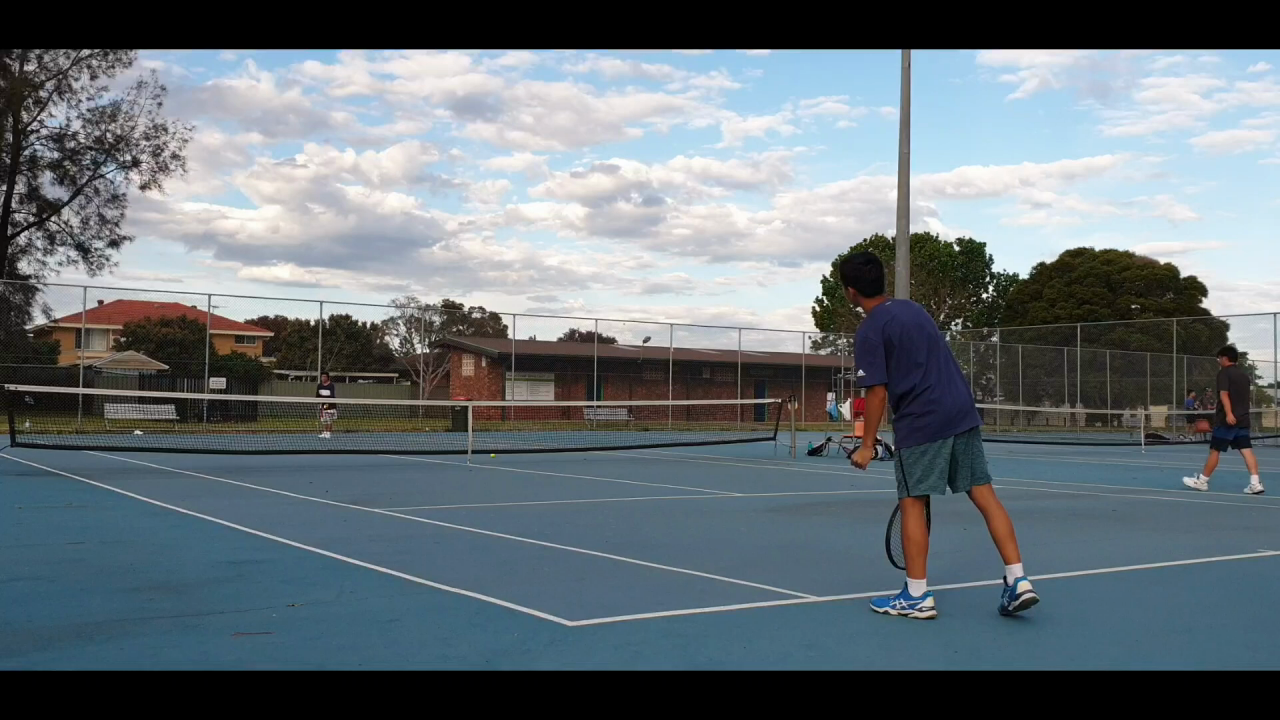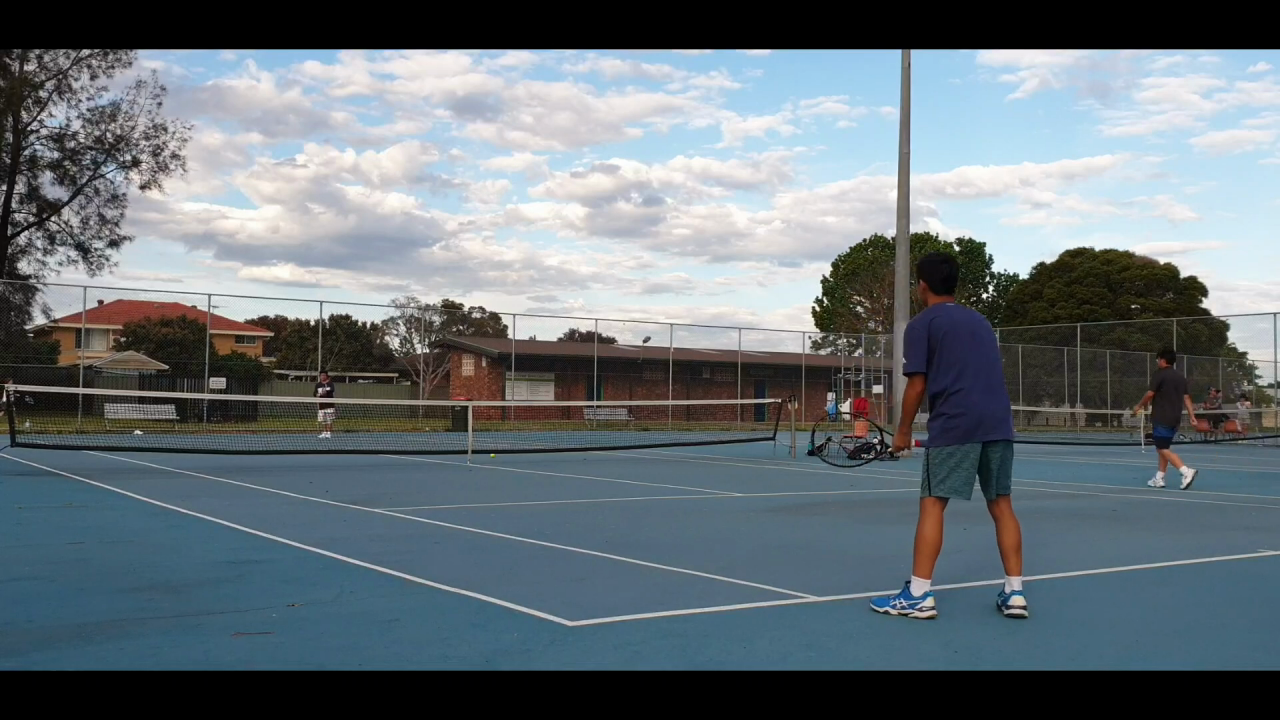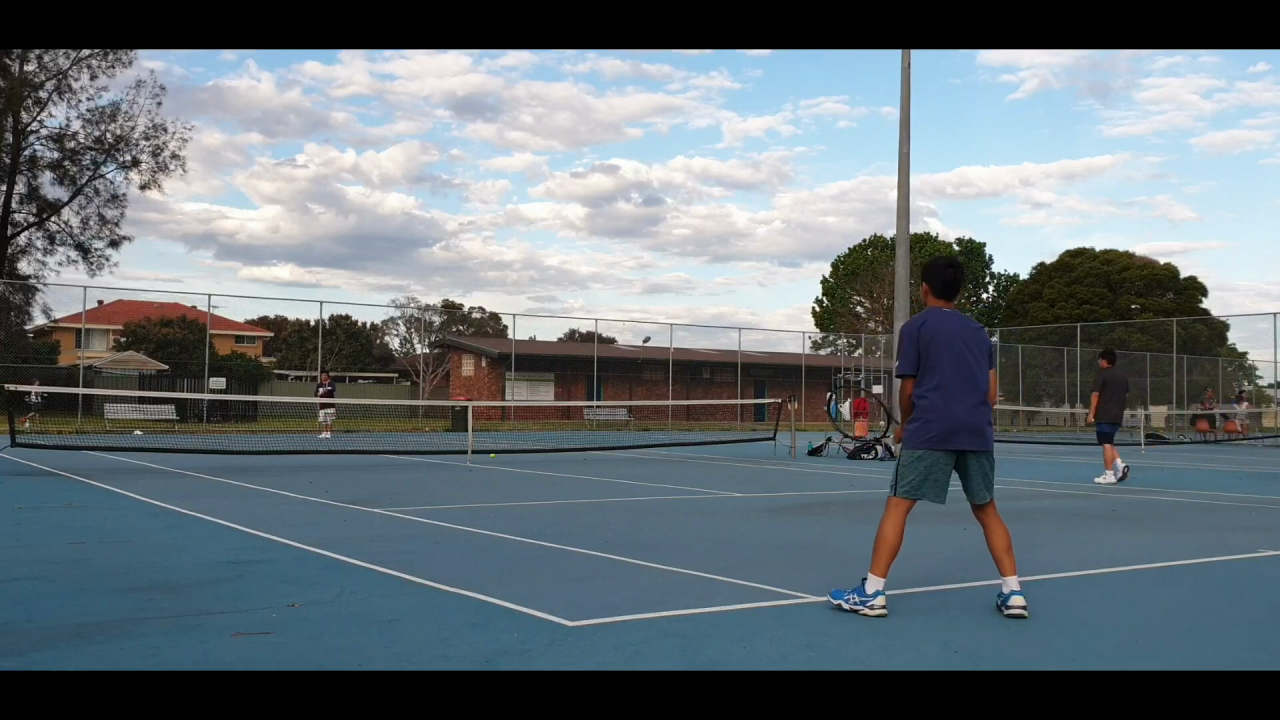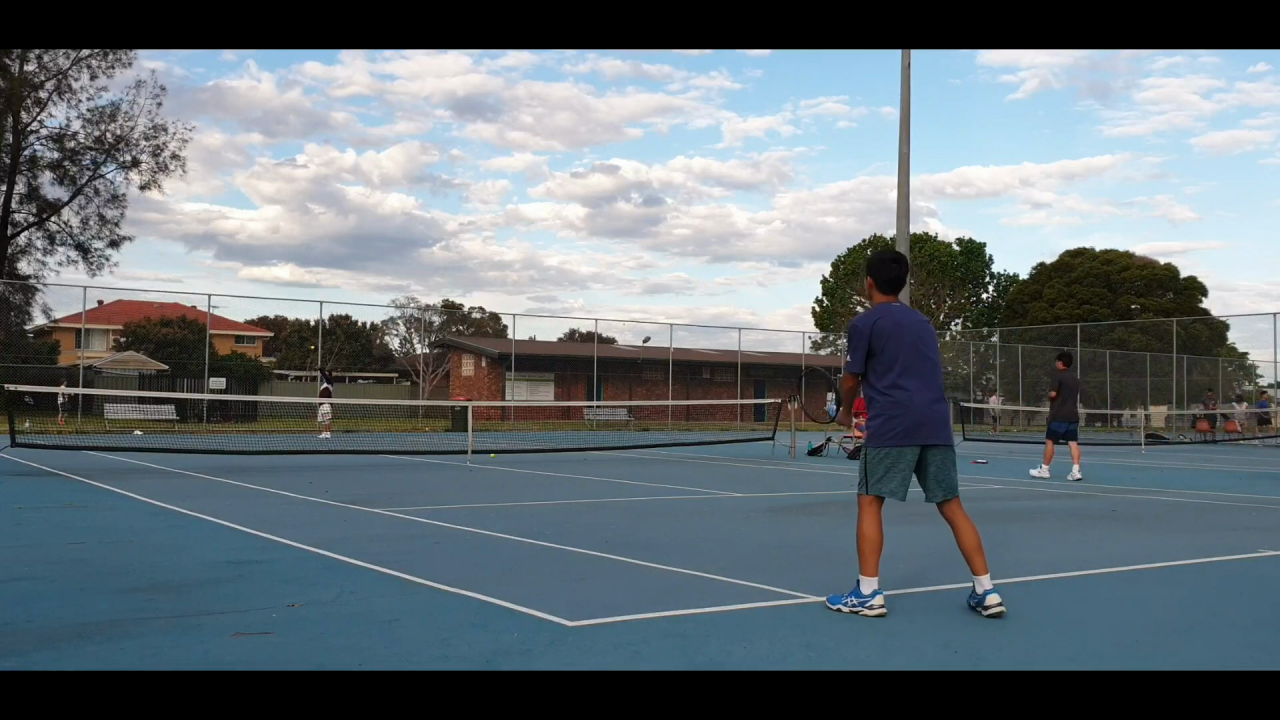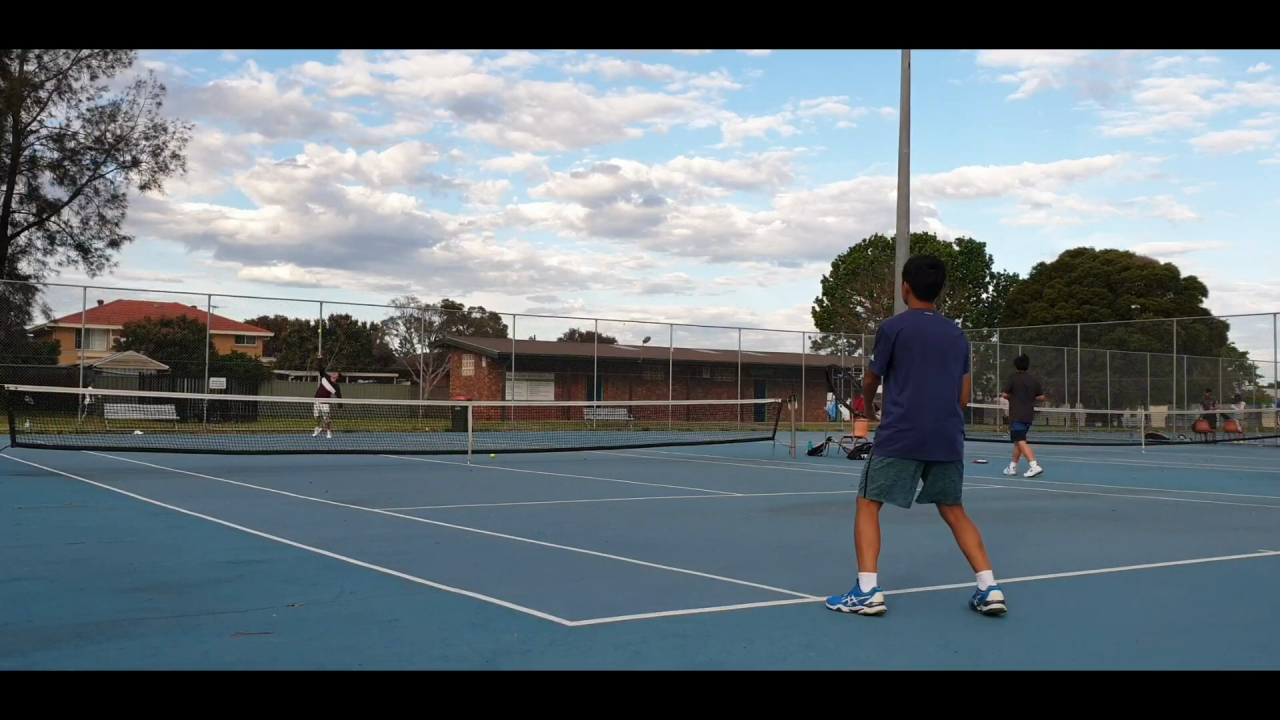
dt=0.7s
person 1, frame 1
left shoulder: (869, 332)
right shoulder: (914, 309)
left elbow: (877, 394)
left wrist: (867, 445)
left hip: (921, 422)
right hip: (963, 413)
left knee: (912, 504)
right knee: (984, 496)
left ankle: (917, 596)
right ankle: (1017, 580)
person 1, frame 2
left shoulder: (922, 325)
right shoulder: (981, 321)
left elbow: (917, 387)
right elbow: (988, 378)
left wrist: (902, 432)
left hip: (954, 425)
right hip: (998, 423)
left knee: (932, 505)
right knee: (1002, 506)
left ankle: (919, 595)
right ankle: (1014, 592)
person 1, frame 3
left shoulder: (916, 328)
right shoulder: (978, 331)
left elbow: (908, 389)
right elbow: (991, 392)
left wrist: (905, 426)
left hip: (929, 431)
right hip: (977, 432)
left knee: (897, 507)
right knee: (987, 511)
left ankle: (872, 593)
right ankle: (1013, 592)
person 1, frame 4
left shoulder: (864, 323)
right shoulder: (924, 322)
left elbow: (852, 380)
left wrist: (845, 412)
left hip: (891, 425)
right hip: (937, 425)
left knee: (870, 503)
right knee: (952, 507)
left ankle: (868, 594)
right ankle: (986, 590)
person 1, frame 5
left shoulder: (893, 328)
right shoulder: (956, 334)
left elbow: (872, 381)
right elbow: (963, 394)
left wrist: (866, 404)
left hip: (899, 436)
right hip: (947, 437)
left knee: (867, 506)
right knee: (954, 512)
left ankle: (869, 589)
right ankle: (989, 588)
